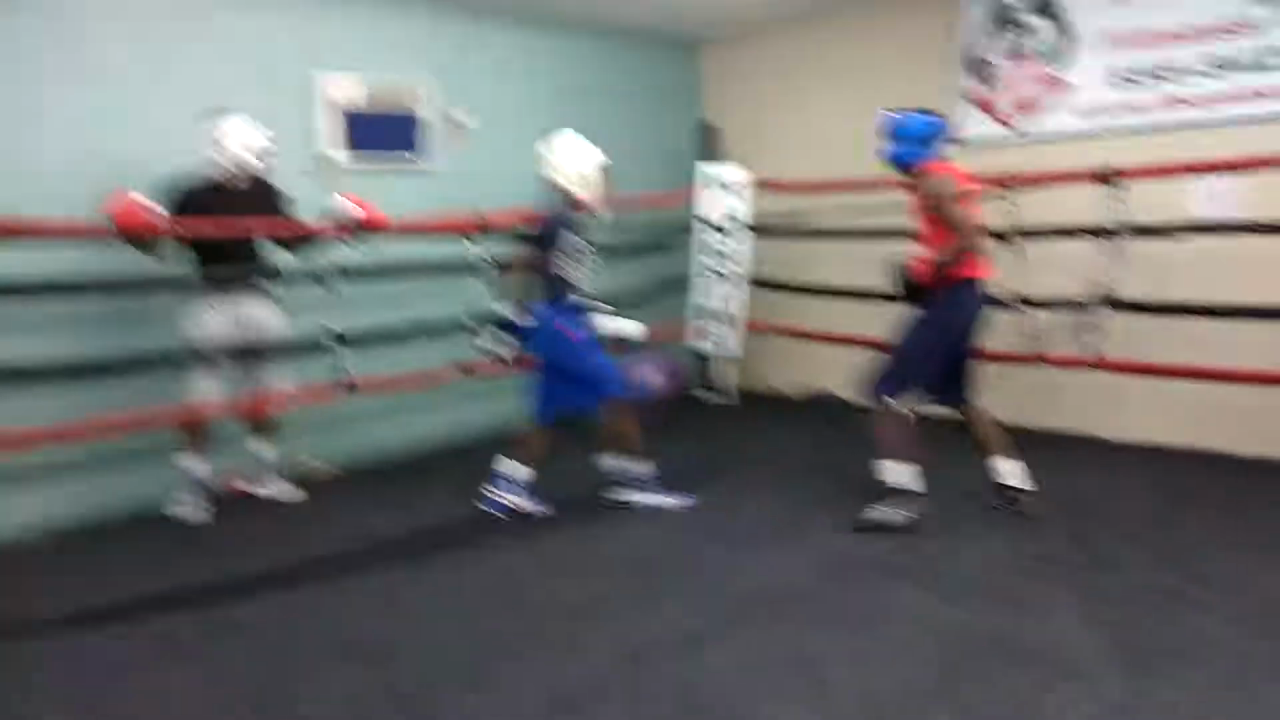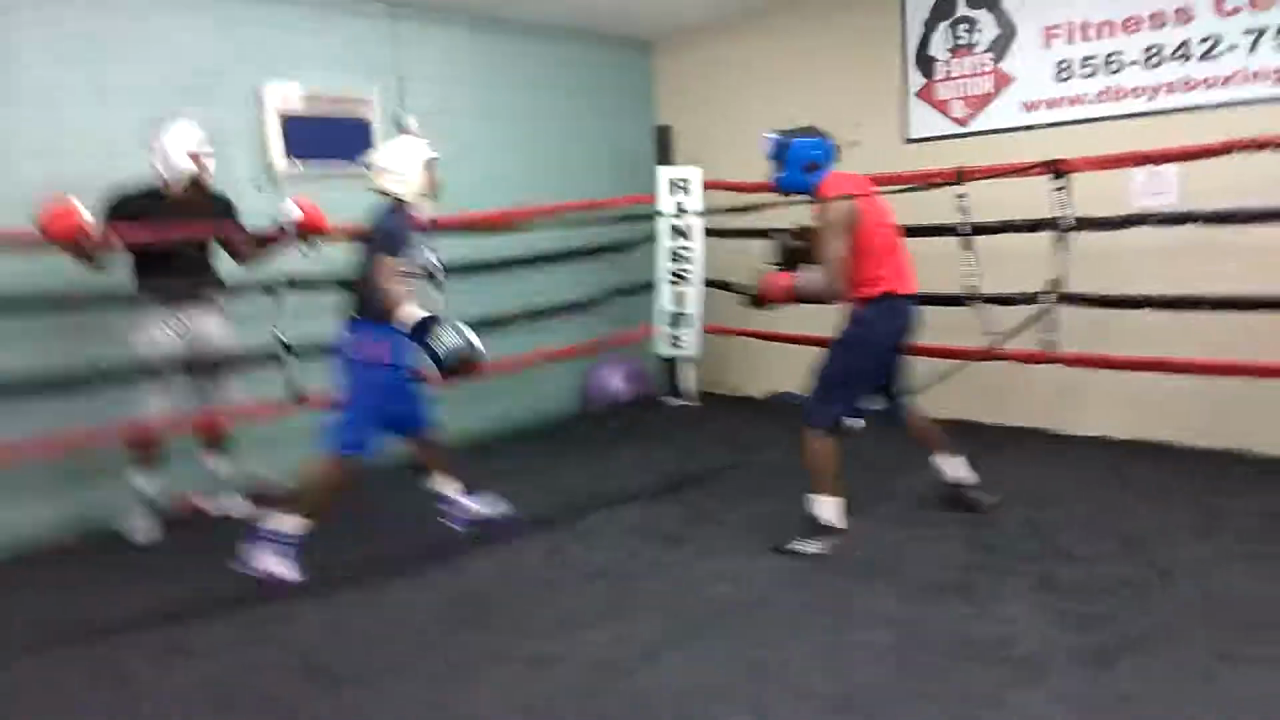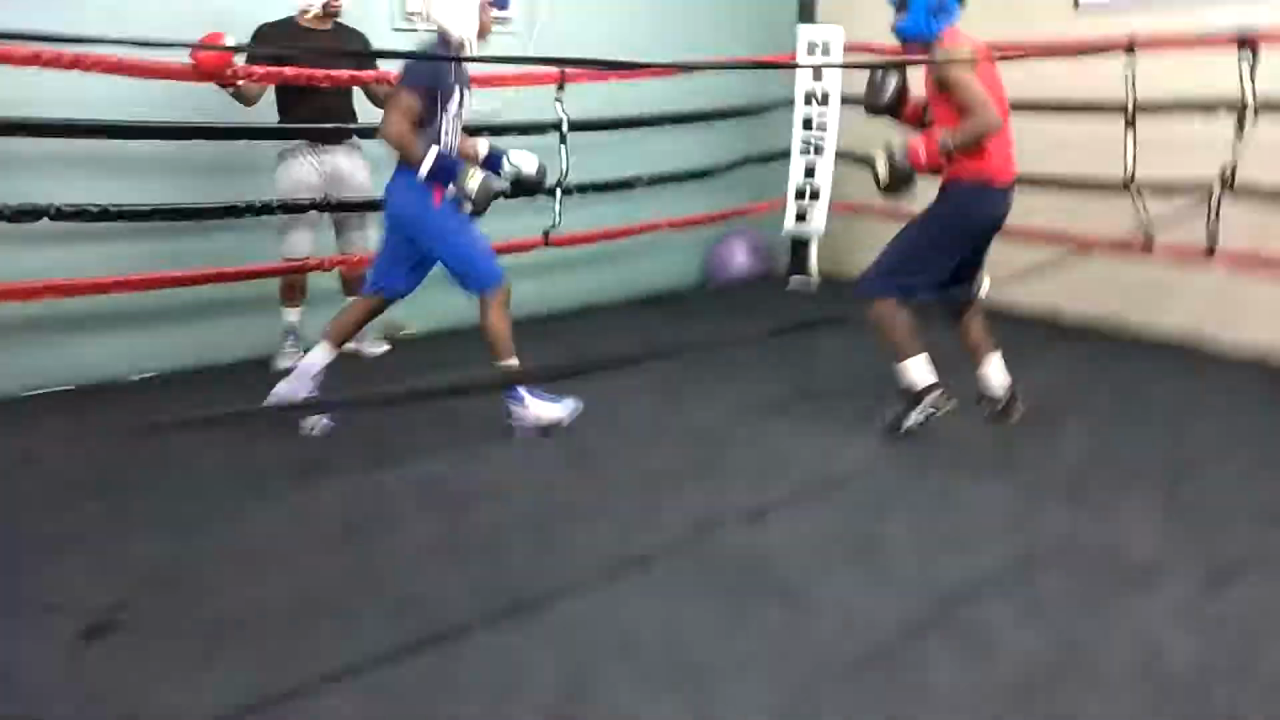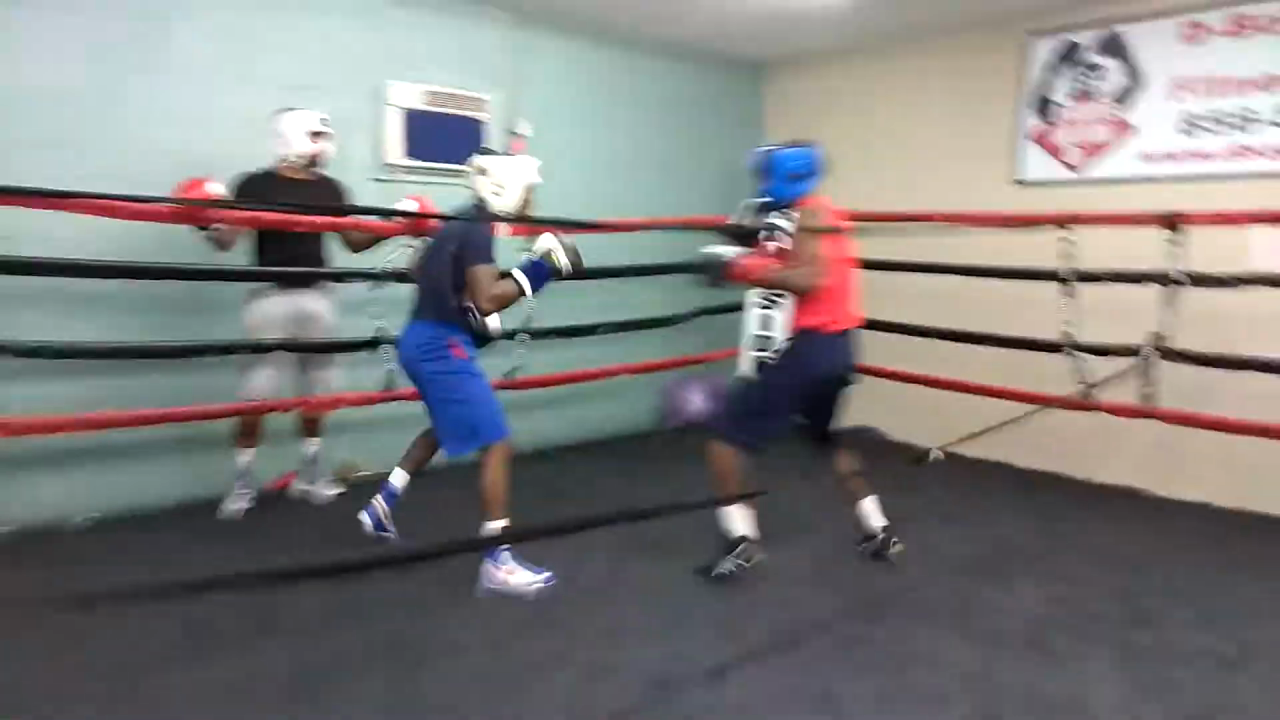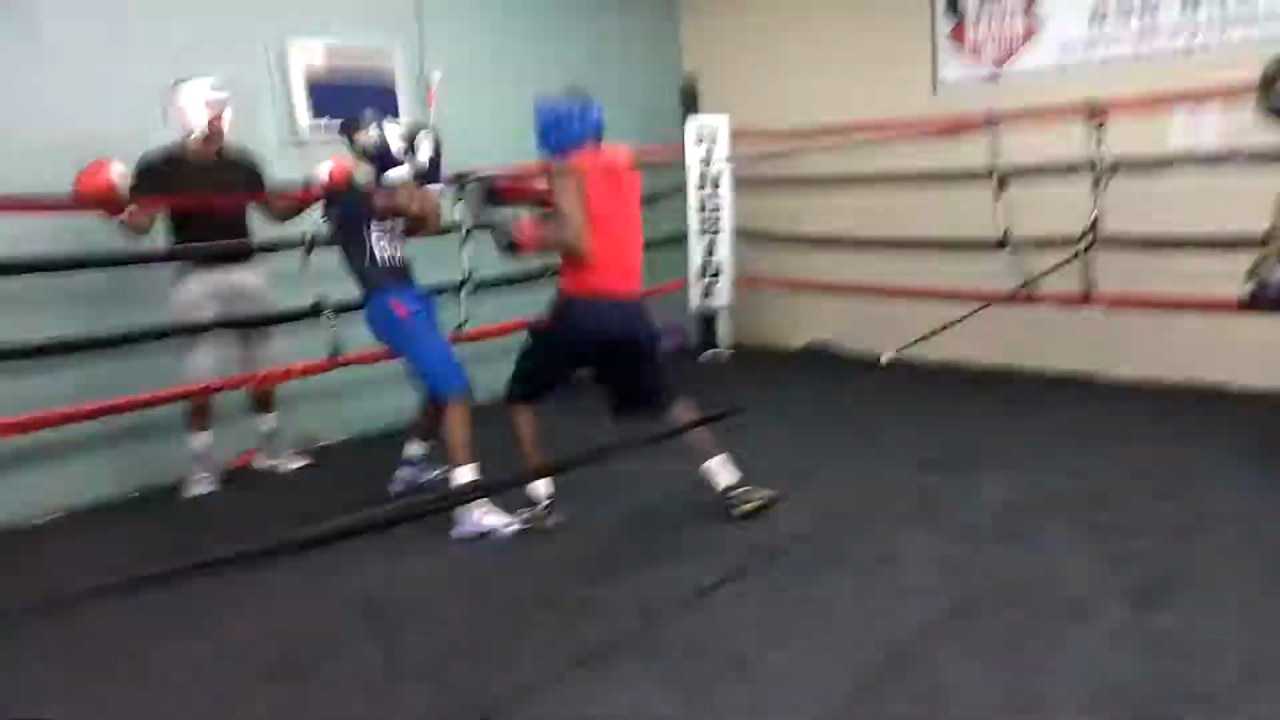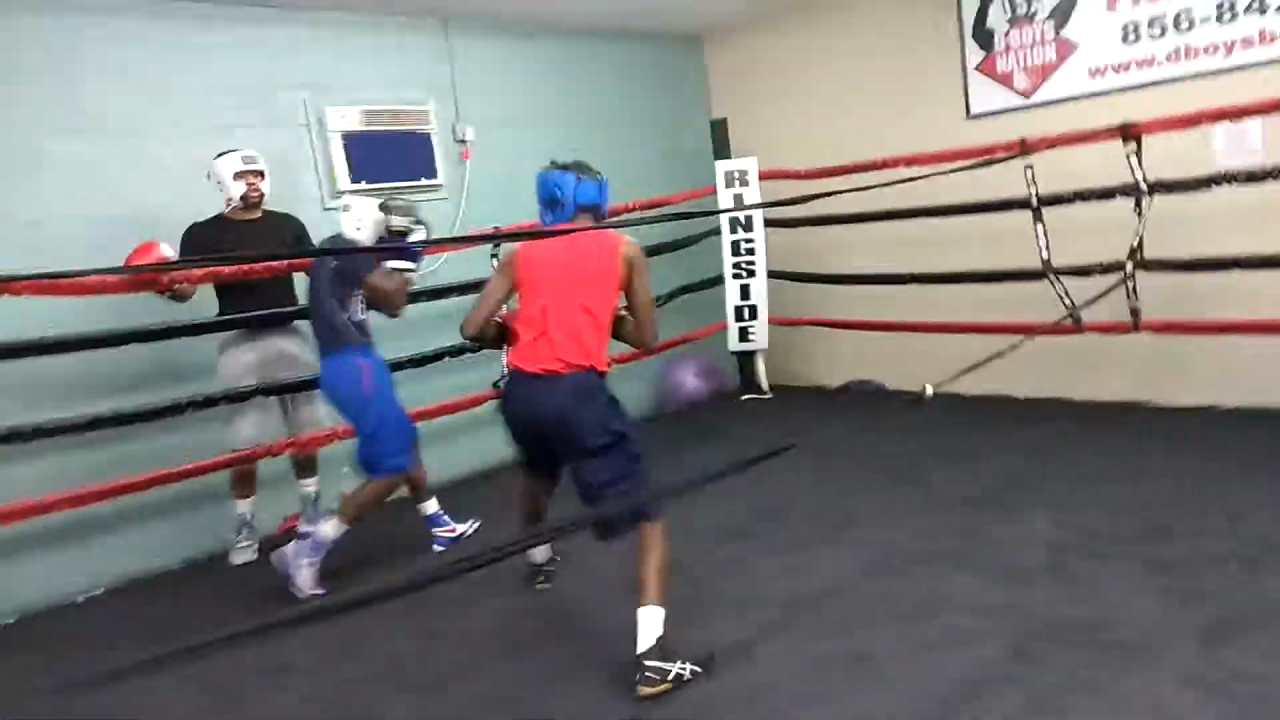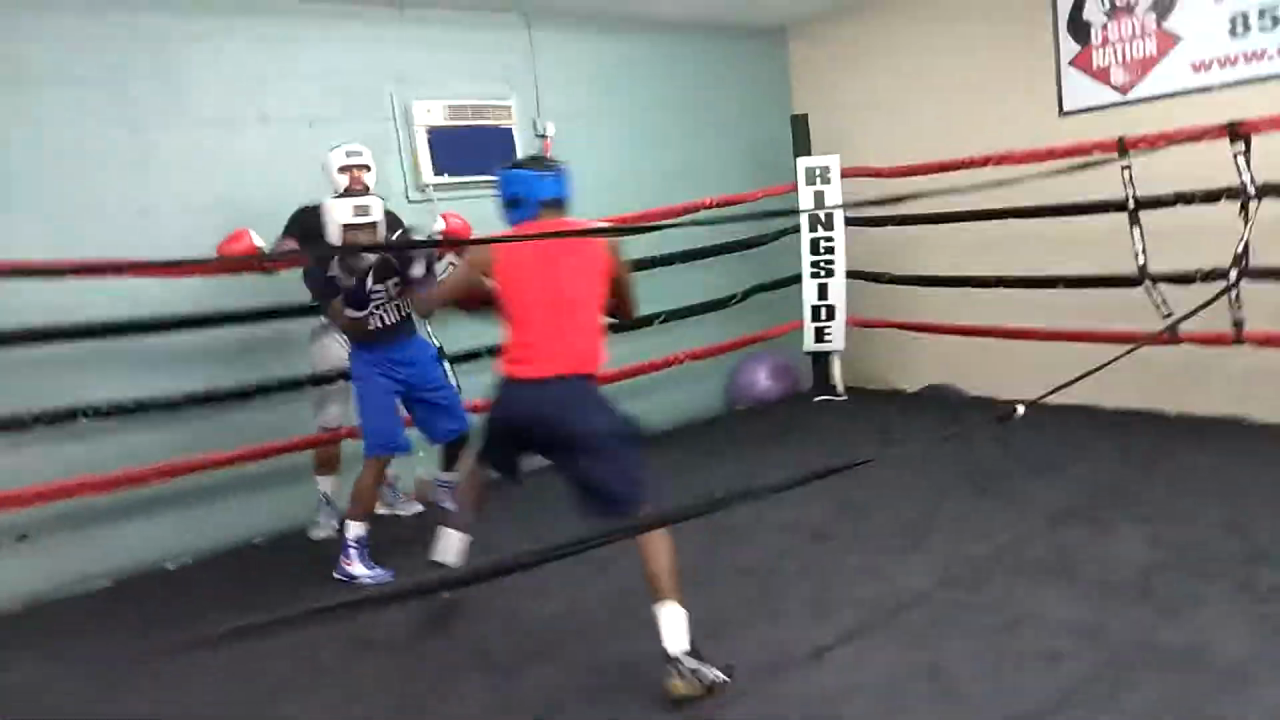
dt=0.4s
person 1, frame 1
left shoulder: (935, 180)
right shoulder: (951, 176)
left elbow: (970, 237)
left wrist: (926, 267)
left hip: (951, 295)
right hip: (964, 296)
left knee: (888, 390)
right knee: (955, 396)
left ankle: (904, 493)
right ankle: (1015, 485)
person 1, frame 2
left shoulder: (834, 204)
right shoulder: (854, 185)
left elbow: (834, 287)
left wrist: (782, 286)
right wrist: (811, 247)
left hip: (880, 309)
right hip: (894, 303)
left knee: (819, 417)
right knee: (890, 404)
left ankle: (825, 527)
right ankle: (964, 483)
person 1, frame 3
left shoulder: (945, 56)
right shoulder: (965, 49)
left elbow: (988, 120)
left wrist: (920, 152)
right wrist: (906, 107)
left hip: (972, 195)
right hip: (986, 191)
left knee: (879, 290)
right knee: (955, 296)
left ankle: (924, 386)
right ankle: (1002, 393)
person 1, frame 4
left shoulder: (807, 214)
right shoulder: (825, 216)
left elbow: (812, 280)
left wrist: (746, 266)
right wrist: (774, 252)
left hip: (813, 346)
right hip: (841, 346)
left knee: (725, 431)
right knee: (824, 438)
left ankle: (743, 538)
right ankle: (877, 532)
person 1, frame 5
left shoulder: (567, 172)
right shoulder: (624, 163)
left elbow: (579, 247)
left wrist: (532, 235)
left hip: (582, 311)
right hip: (628, 312)
left knee: (522, 397)
right knee: (666, 403)
left ankle: (540, 501)
right ankle: (732, 485)
person 1, frame 6
left shoulder: (521, 251)
right shoulder: (624, 248)
left elbow: (474, 328)
right elbow: (645, 337)
left hip: (521, 393)
right hip: (576, 393)
left knee: (541, 468)
right knee: (644, 522)
left ankle: (538, 559)
right ankle: (651, 655)
person 1, frame 7
left shoulder: (495, 249)
right shoulder: (601, 244)
left elbow: (429, 300)
right elbow: (625, 312)
left wrist: (480, 290)
left hip: (517, 398)
right hip: (576, 397)
left knee: (484, 465)
right knee: (644, 521)
left ankle: (446, 568)
right ankle: (681, 657)
person 2, frame 1
left shoulder: (573, 219)
right shoulder: (558, 219)
left wrist: (601, 318)
right wrist: (512, 323)
left hip: (564, 323)
right hip: (558, 327)
left knee: (551, 417)
right knee: (620, 396)
left ankle: (504, 488)
right ankle: (635, 482)
person 2, frame 2
left shoulder: (399, 221)
right shoulder: (392, 223)
right elbow: (386, 292)
right wrist: (431, 328)
left hip: (388, 345)
right hip: (375, 347)
left knee: (420, 428)
right knee: (348, 451)
left ankle: (455, 500)
right ankle: (271, 541)
person 2, frame 3
left shoulder: (452, 66)
right shoulder: (432, 64)
right elbow: (394, 128)
left wrist: (502, 160)
right wrist: (440, 169)
left hip: (422, 196)
right hip: (422, 196)
left knee: (381, 293)
right knee: (494, 288)
left ankle: (302, 380)
right ankle: (523, 398)
person 2, frame 4
left shoulder: (462, 222)
right shoulder: (475, 228)
right elbow: (486, 299)
left wrist: (480, 321)
right wrist: (536, 272)
left hip: (421, 340)
right hip: (440, 346)
left knee: (445, 426)
right knee: (494, 445)
left ankle: (384, 504)
right ankle: (495, 560)
person 2, frame 5
left shoulder: (380, 188)
right shoulder: (341, 193)
left elbow: (428, 220)
right elbow: (405, 208)
left wrist: (426, 172)
right wrist: (395, 168)
left hip: (408, 298)
right hip: (393, 306)
left knee: (439, 392)
right knee: (455, 393)
right ankle: (471, 508)
person 2, frame 6
left shoulder: (343, 257)
right shoulder: (343, 255)
left elbow: (393, 307)
right elbow: (392, 297)
left wrist: (403, 251)
right wrist: (401, 249)
left hip: (357, 366)
right hip: (352, 368)
left knee: (403, 440)
right knee: (390, 471)
left ankle: (440, 524)
right ankle: (308, 546)
person 2, frame 7
left shoulder: (395, 253)
right shoulder: (323, 272)
right elbow: (350, 329)
left wrist: (419, 271)
right wrist: (354, 290)
left hip: (416, 350)
right hip: (373, 361)
left knee: (456, 431)
right knee: (381, 452)
right ankle: (351, 551)
person 3, frame 1
left shoulder: (264, 193)
right shoulder: (197, 197)
left elbow: (292, 239)
right elbow: (164, 241)
right wrist: (141, 232)
left hip: (257, 299)
right hip: (214, 303)
left knee: (266, 393)
right knee: (206, 399)
left ankle: (264, 472)
right ankle: (191, 485)
person 3, frame 2
left shoulder: (216, 204)
right shoulder: (132, 205)
left elbow: (244, 252)
right elbow: (100, 254)
left hip: (205, 312)
right hip: (157, 316)
left knee: (214, 408)
right knee: (150, 417)
left ankle: (219, 488)
right ankle: (144, 504)
person 3, frame 3
left shoulder: (353, 40)
right shoulder: (272, 36)
left elbow: (381, 96)
right elbow: (250, 92)
right wrist: (226, 78)
left hip: (347, 153)
right hip: (301, 154)
left knee: (357, 249)
right knee: (296, 254)
left ankle: (358, 332)
right ankle: (289, 340)
person 3, frame 4
left shoulder: (331, 190)
right shoulder: (254, 185)
left elbow: (355, 241)
right elbow: (226, 238)
right wrist: (206, 222)
left hip: (316, 297)
right hip: (271, 297)
left knee: (315, 392)
right knee: (255, 396)
left ankle: (310, 472)
right ankle: (242, 480)
person 3, frame 5
left shoulder: (241, 163)
right shoulder: (158, 167)
left elbow: (278, 211)
right elbow: (142, 223)
right wrist: (117, 210)
left hip: (247, 272)
right hip: (199, 279)
left knee: (264, 367)
right knee: (203, 376)
left ankle: (271, 446)
right ankle: (202, 464)
person 3, frame 6
left shoulder: (286, 225)
right shoulder: (204, 233)
right elbow: (183, 289)
left hip: (291, 336)
right hip: (242, 343)
left knee: (306, 430)
right knee: (245, 442)
left ankle: (312, 510)
right ankle: (244, 529)
person 3, frame 7
left shoulder: (389, 220)
right shoulder: (311, 218)
right elbow: (281, 254)
right hip: (334, 327)
right knee: (330, 421)
left ankle: (389, 491)
right ankle: (327, 505)
